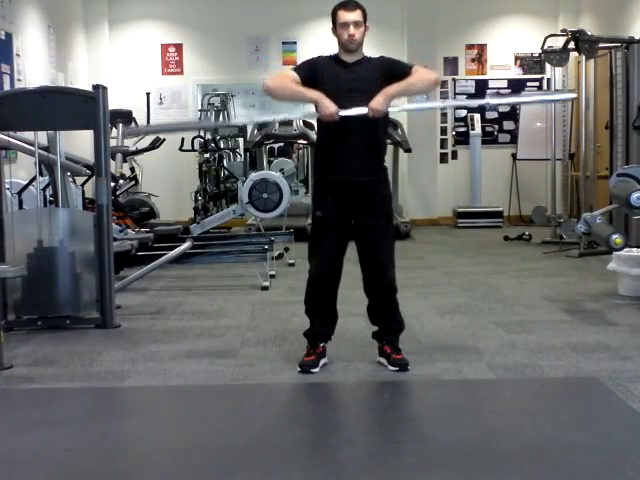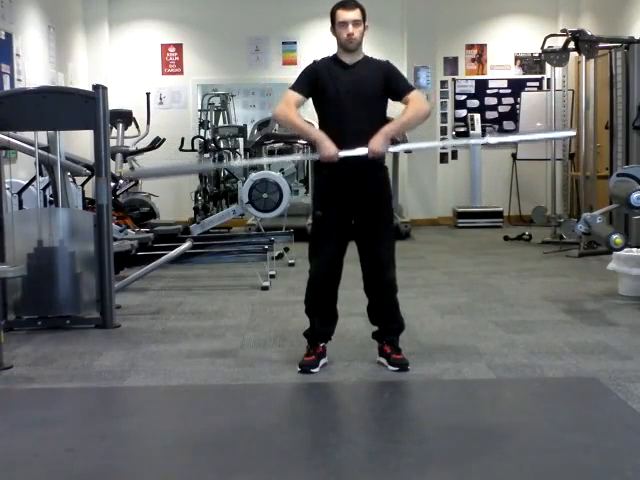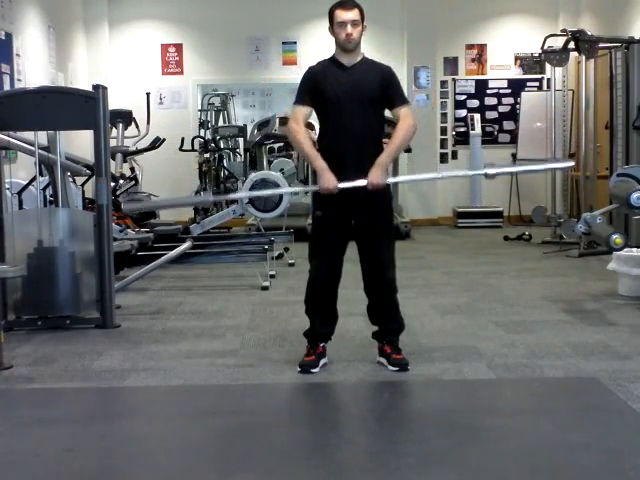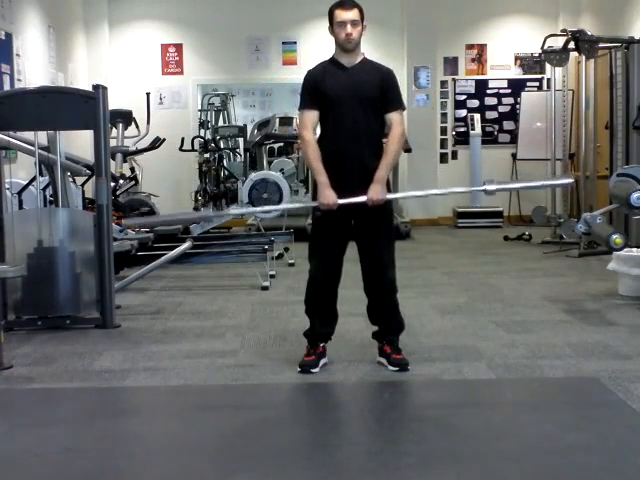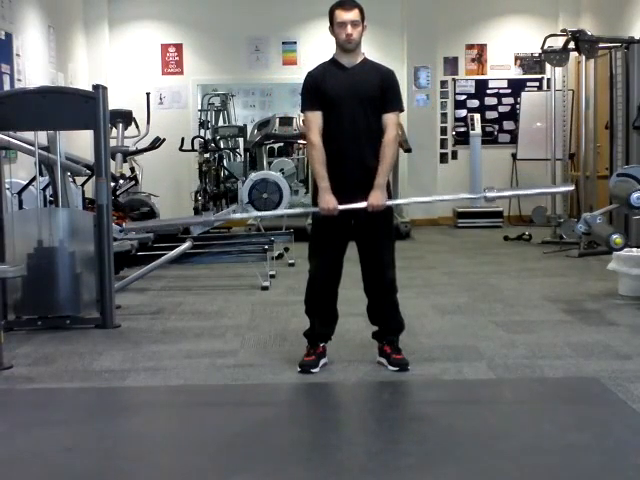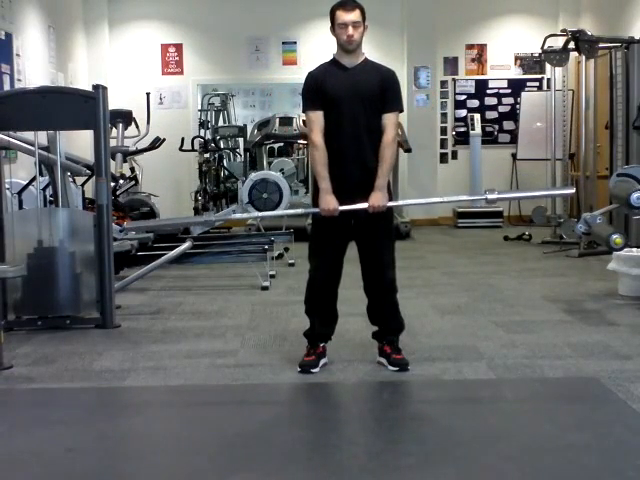
dt=0.3s
person 1, frame 1
left shoulder: (383, 67)
right shoulder: (319, 67)
left elbow: (431, 78)
right elbow: (272, 84)
left wrist: (389, 93)
right wrist: (315, 96)
left hip: (372, 184)
right hip: (329, 185)
left knee: (380, 268)
right knee: (322, 269)
left ankle: (388, 342)
right ankle: (317, 343)
person 1, frame 2
left shoulder: (383, 70)
right shoulder: (318, 70)
left elbow: (421, 106)
right elbow: (283, 109)
left wrist: (387, 131)
right wrist: (318, 136)
left hip: (373, 184)
right hip: (329, 185)
left knee: (380, 268)
right knee: (322, 269)
left ankle: (388, 342)
right ankle: (317, 343)
person 1, frame 3
left shoulder: (381, 73)
right shoulder: (317, 74)
left elbow: (408, 122)
right elbow: (294, 125)
left wrist: (383, 164)
right wrist: (320, 168)
left hip: (374, 188)
right hip: (330, 189)
left knee: (381, 269)
right knee: (323, 270)
left ankle: (388, 342)
right ankle: (317, 342)
person 1, frame 4
left shoulder: (382, 75)
right shoulder: (316, 77)
left elbow: (397, 130)
right elbow: (307, 133)
left wrist: (380, 181)
right wrist: (322, 184)
left hip: (373, 189)
right hip: (330, 191)
left knee: (381, 271)
right knee: (322, 272)
left ankle: (388, 342)
right ankle: (317, 343)
person 1, frame 5
left shoulder: (383, 76)
right shoulder: (317, 78)
left elbow: (391, 133)
right elbow: (313, 137)
left wrist: (380, 187)
right wrist: (323, 190)
left hip: (373, 191)
right hip: (330, 193)
left knee: (381, 271)
right knee: (322, 272)
left ankle: (388, 342)
right ankle: (317, 343)
person 1, frame 6
left shoulder: (384, 77)
right shoulder: (317, 78)
left elbow: (389, 135)
right elbow: (316, 137)
left wrist: (380, 188)
right wrist: (325, 191)
left hip: (373, 192)
right hip: (331, 193)
left knee: (381, 272)
right knee: (323, 273)
left ankle: (388, 342)
right ankle: (317, 343)
